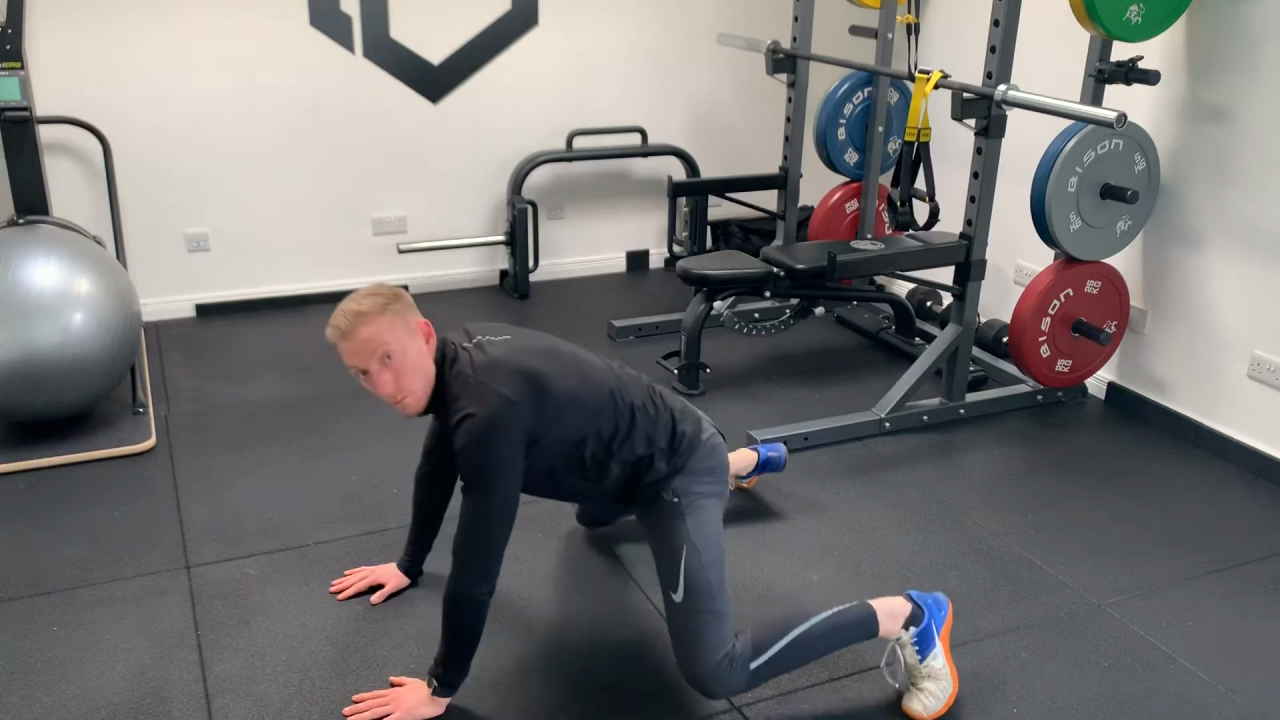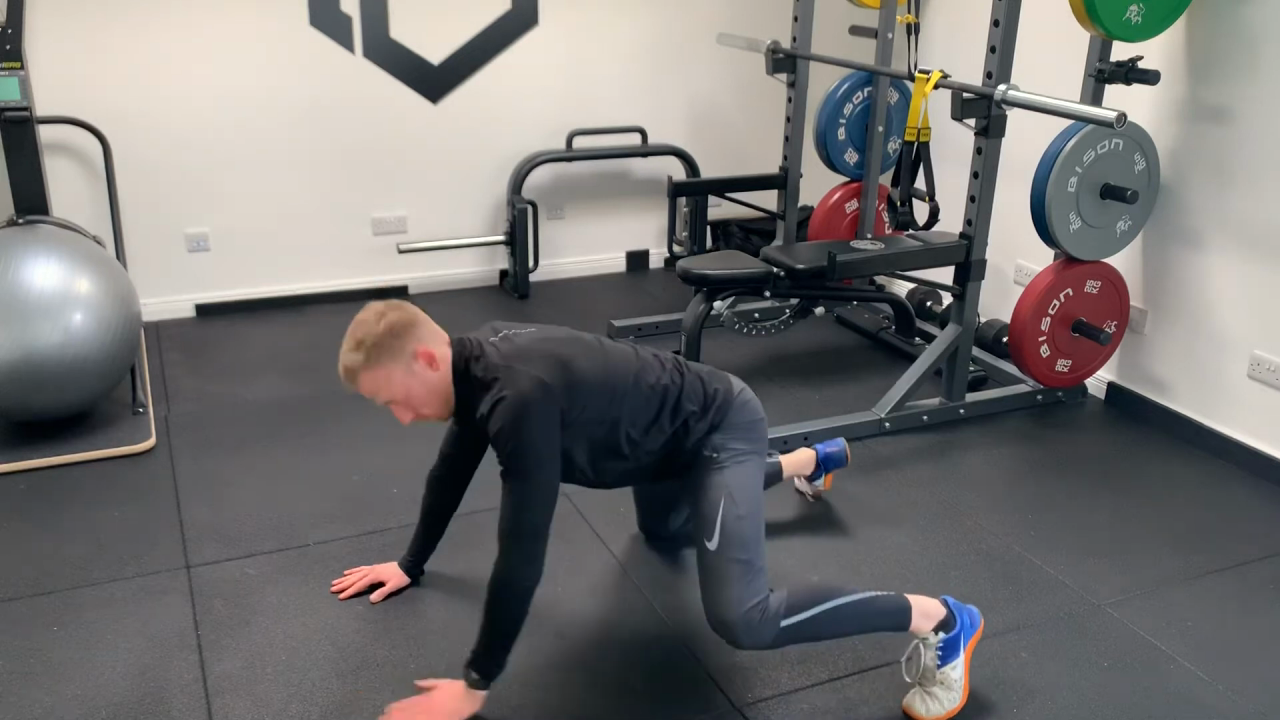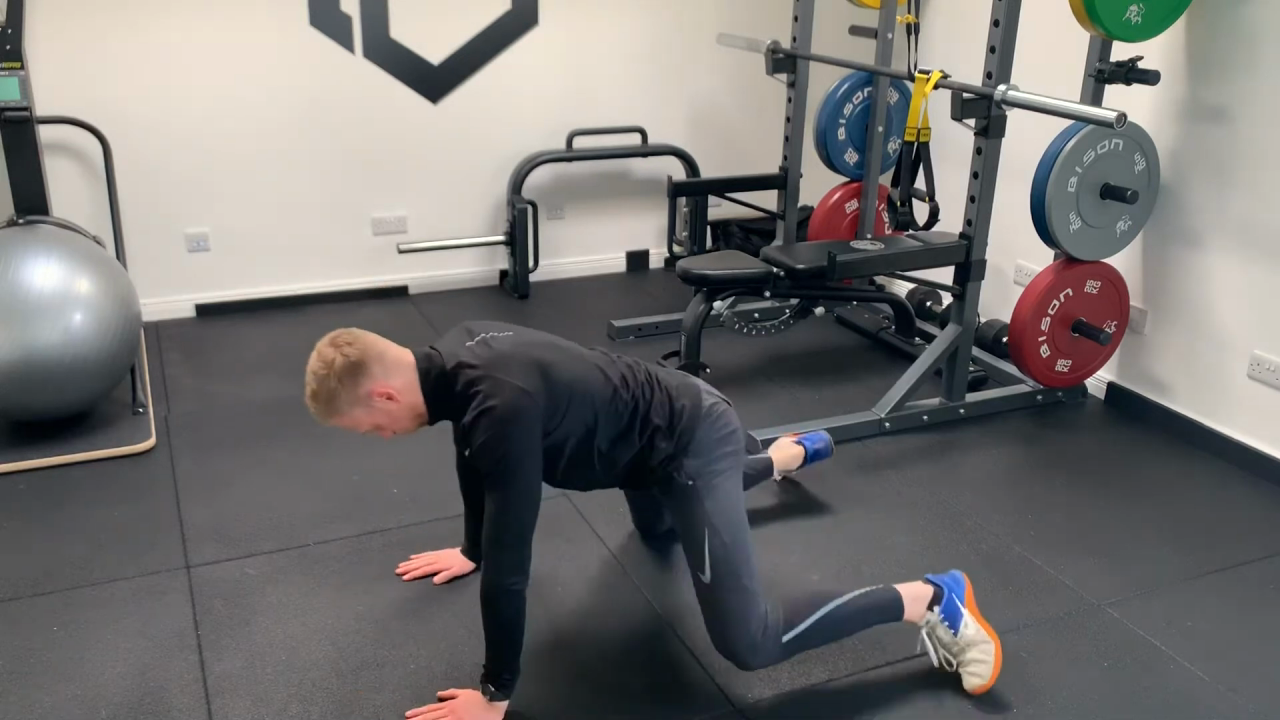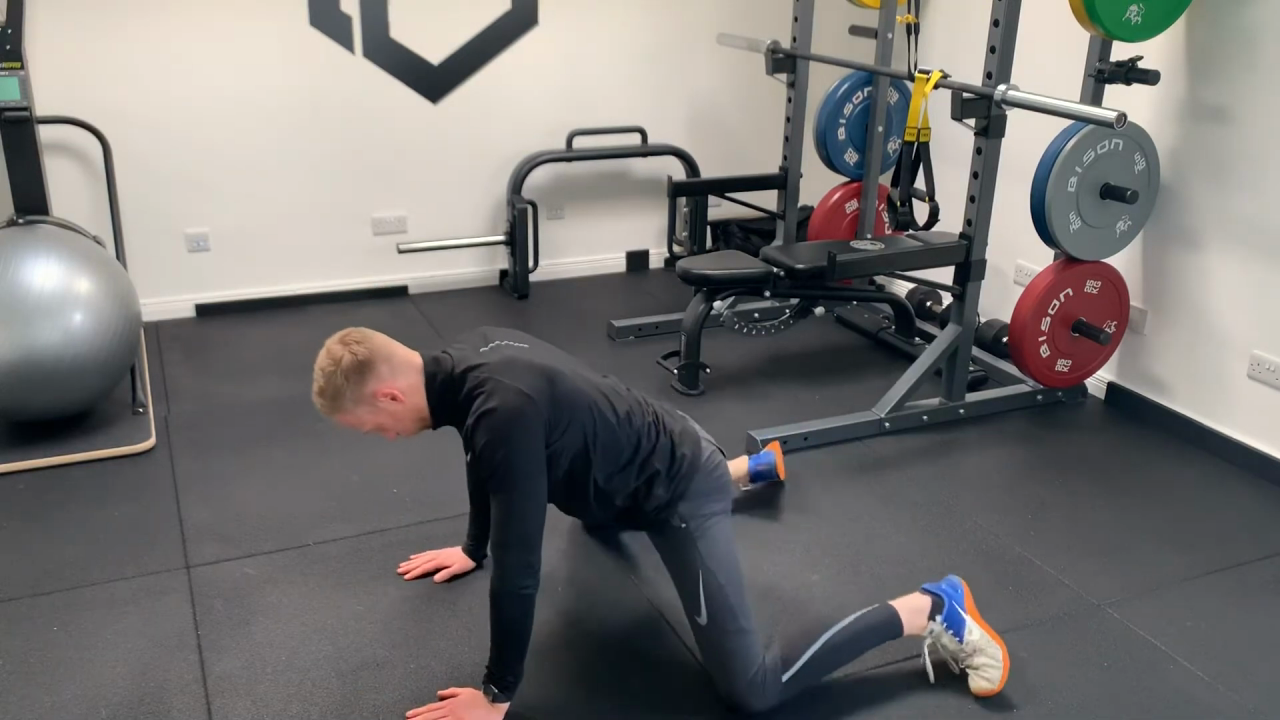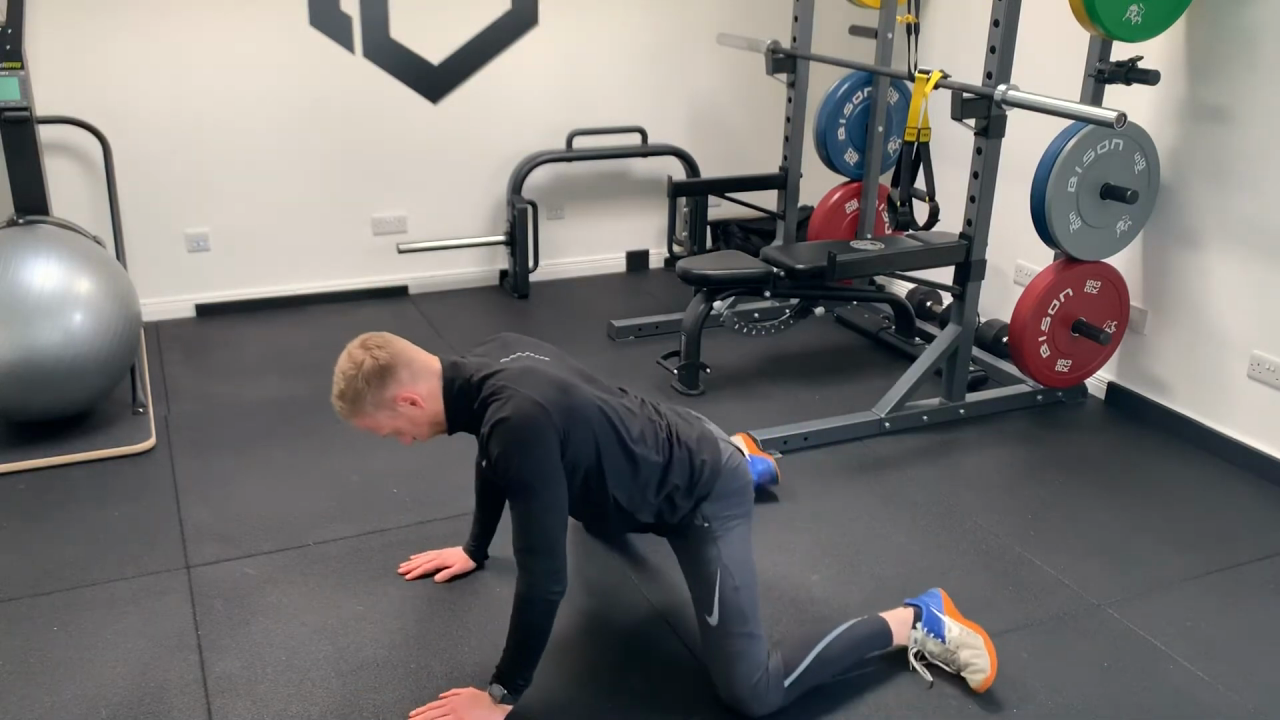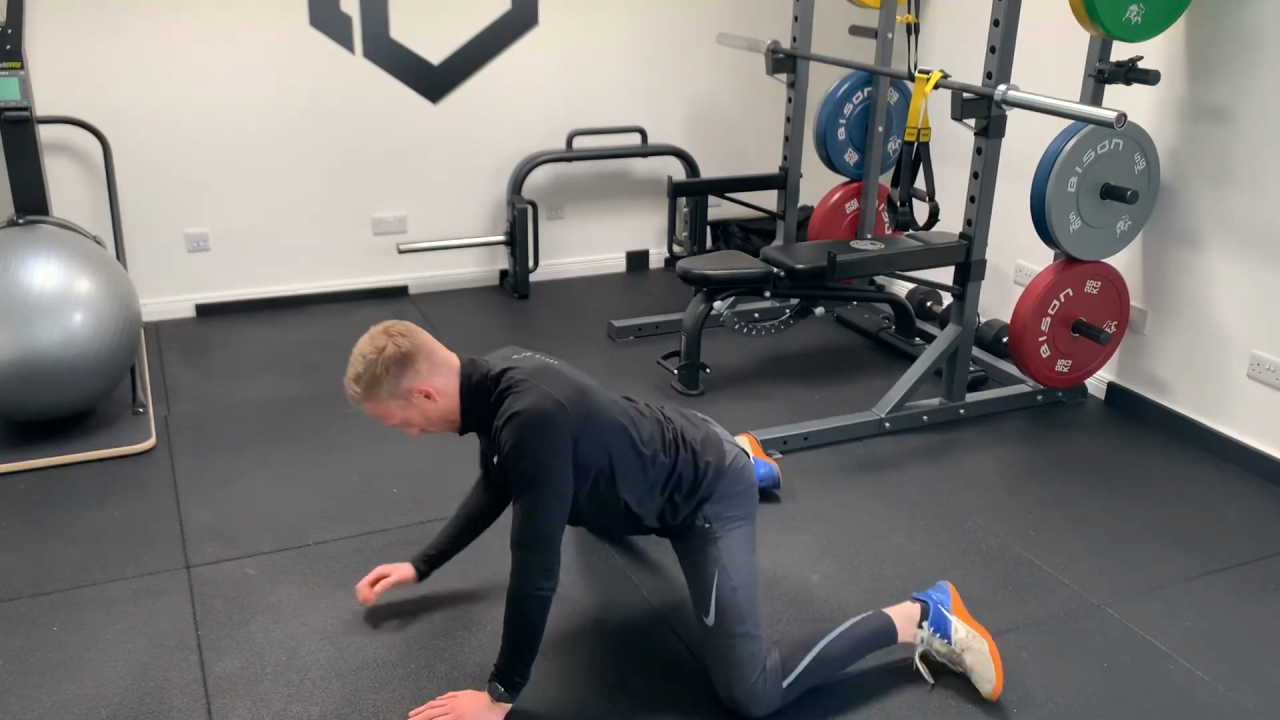
dt=0.5s
person 1, frame 1
left shoulder: (488, 407)
right shoulder: (457, 357)
left elbow: (478, 563)
right elbow: (437, 469)
right wrist: (407, 565)
left hip: (677, 468)
right hip: (639, 448)
right knee: (595, 518)
left ankle: (908, 616)
right ankle: (747, 461)
person 1, frame 2
left shoulder: (520, 395)
right shoulder: (477, 360)
left elbow: (522, 554)
right elbow: (453, 467)
right wrist: (410, 564)
left hip: (720, 425)
right hip: (673, 425)
left knee: (742, 617)
right knee: (661, 533)
left ankle: (939, 620)
right ankle: (810, 462)
person 1, frame 3
left shoulder: (501, 404)
right shoulder: (451, 359)
left elbow: (510, 561)
right elbow: (472, 457)
right wrist: (469, 549)
left hip: (693, 436)
right hip: (655, 429)
left knee: (751, 641)
right knee: (658, 529)
left ankle: (933, 598)
right ankle: (792, 452)
person 1, frame 4
left shoulder: (503, 410)
right shoulder: (467, 357)
left elbow: (519, 568)
right elbow: (483, 463)
right wrist: (471, 547)
left hip: (679, 490)
right hip: (647, 460)
right knee: (595, 514)
left ankle: (931, 609)
right ankle: (750, 468)
person 1, frame 5
left shoulder: (517, 419)
right shoulder: (485, 363)
left elbow: (545, 576)
right elbow: (492, 461)
right wrist: (473, 548)
left hip: (703, 494)
right hip: (668, 449)
right knee: (595, 518)
left ankle: (915, 621)
right ankle: (742, 460)
person 1, frame 6
left shoulder: (533, 418)
right shoulder: (492, 382)
left elbow: (536, 570)
right elbow: (493, 488)
right wrist: (419, 566)
left hip: (708, 493)
right hip: (672, 456)
right knee: (591, 516)
left ankle: (920, 618)
right ankle: (742, 457)
